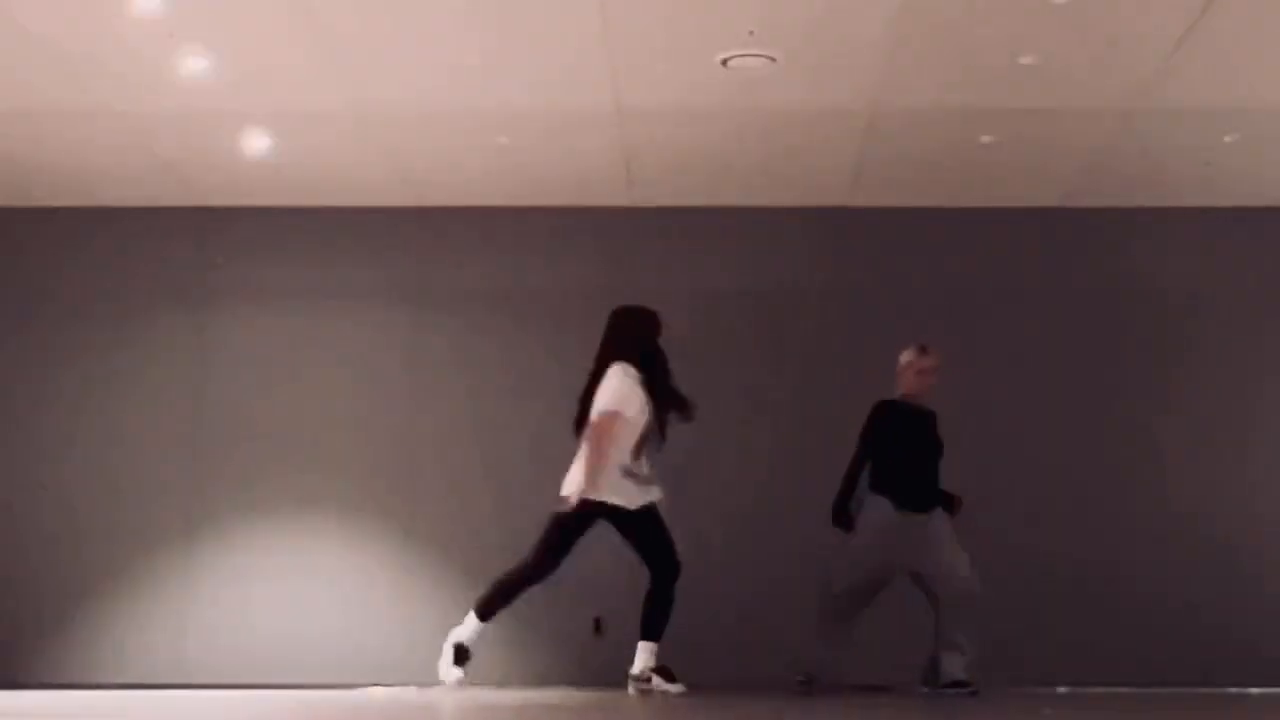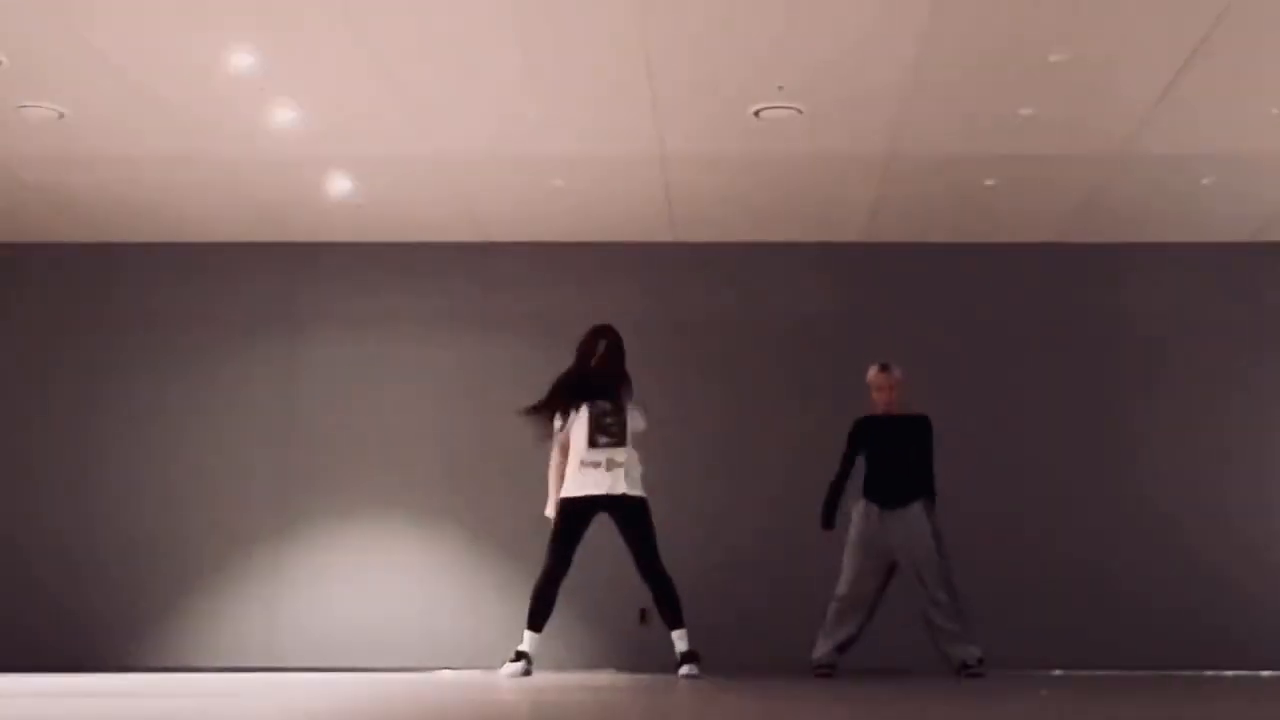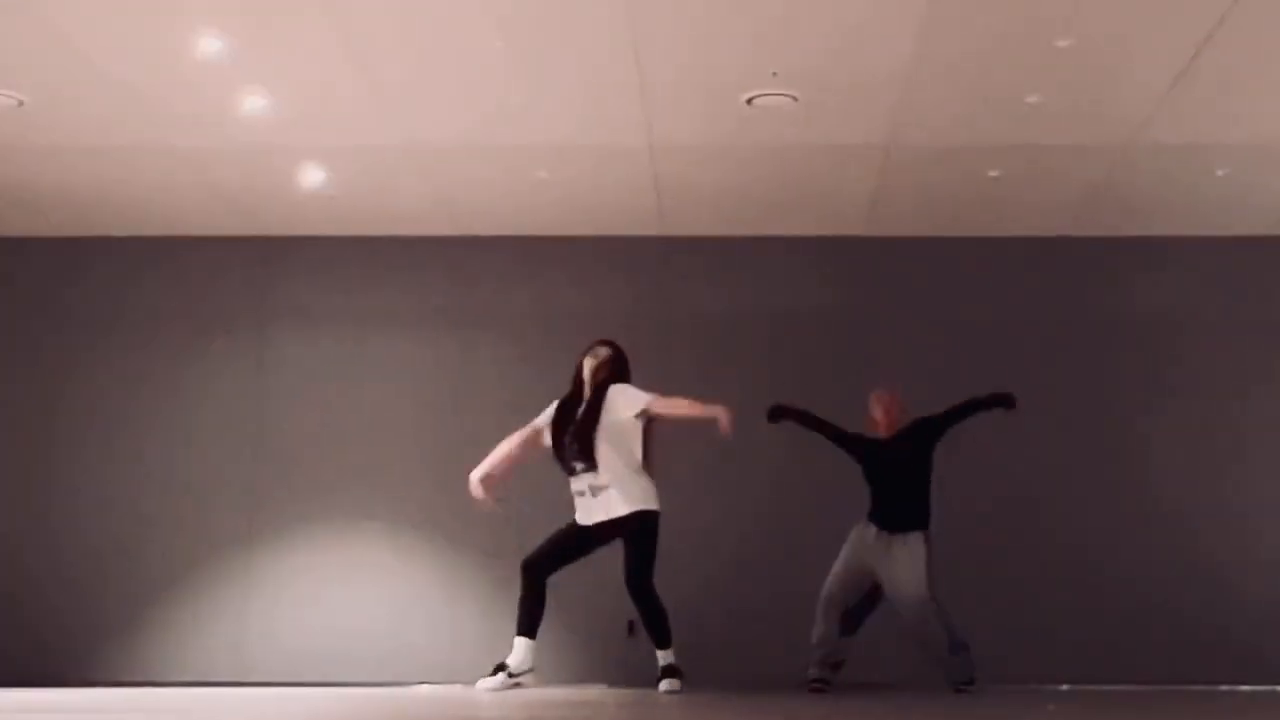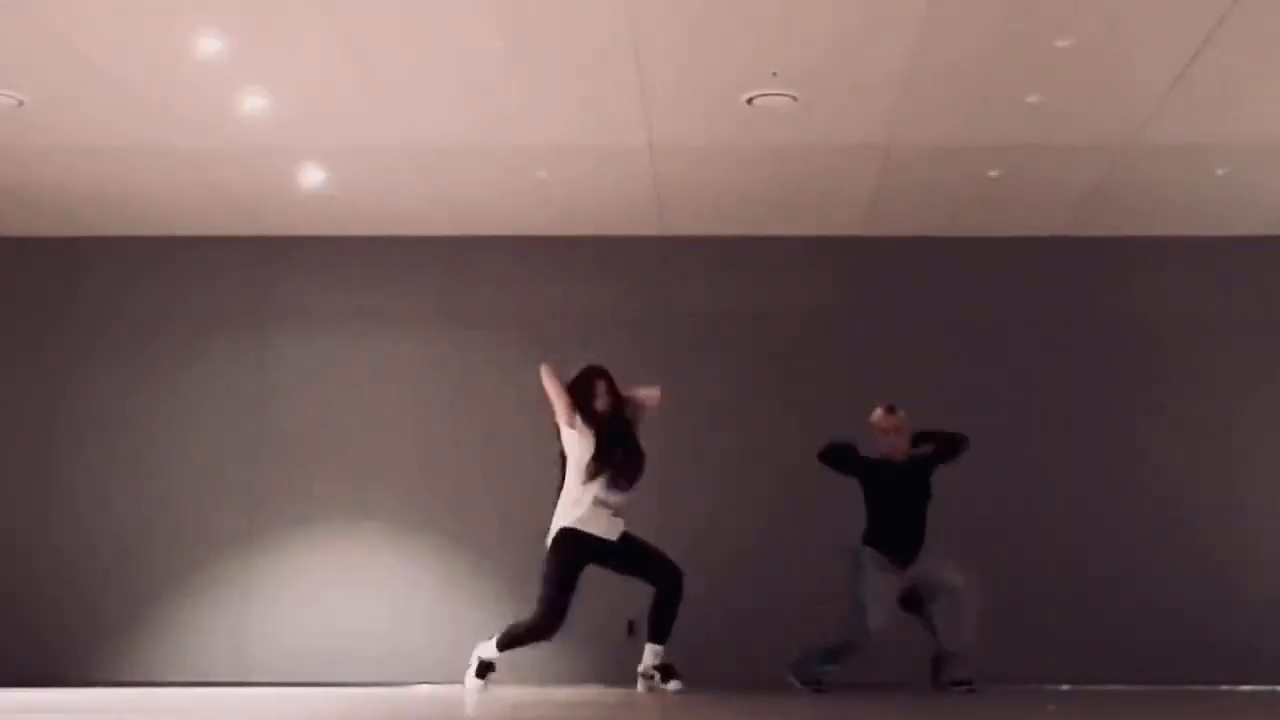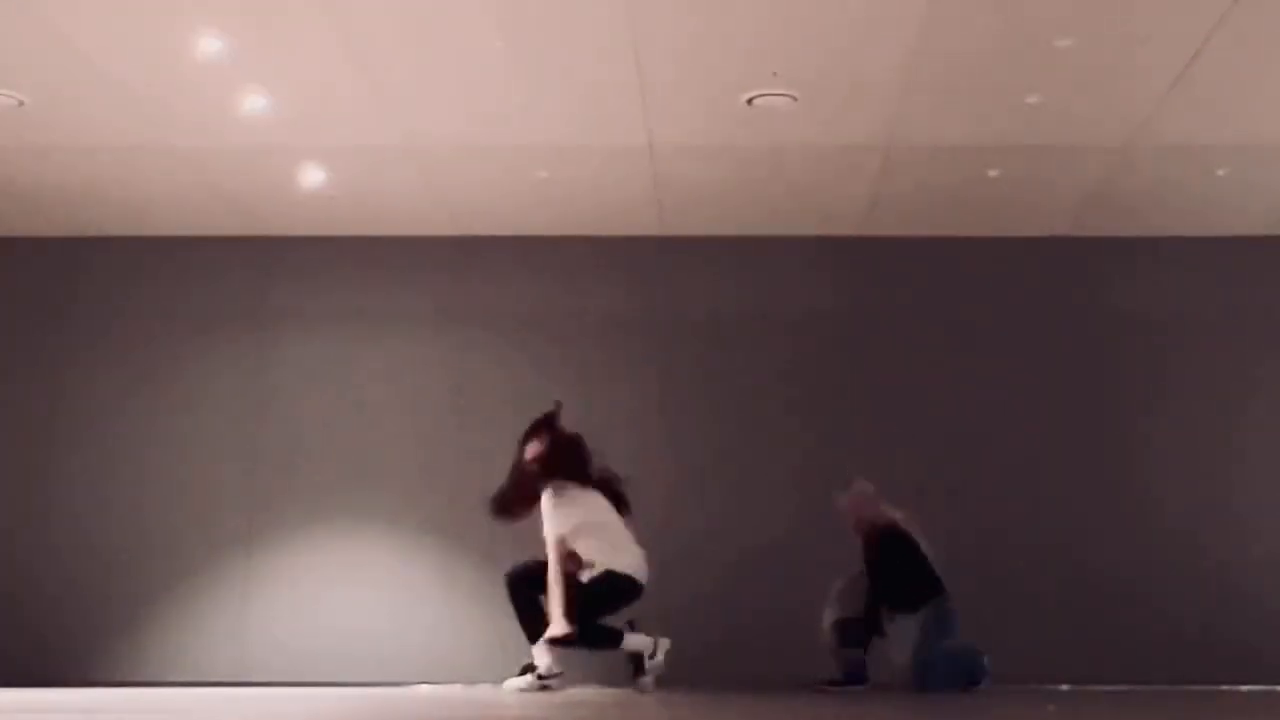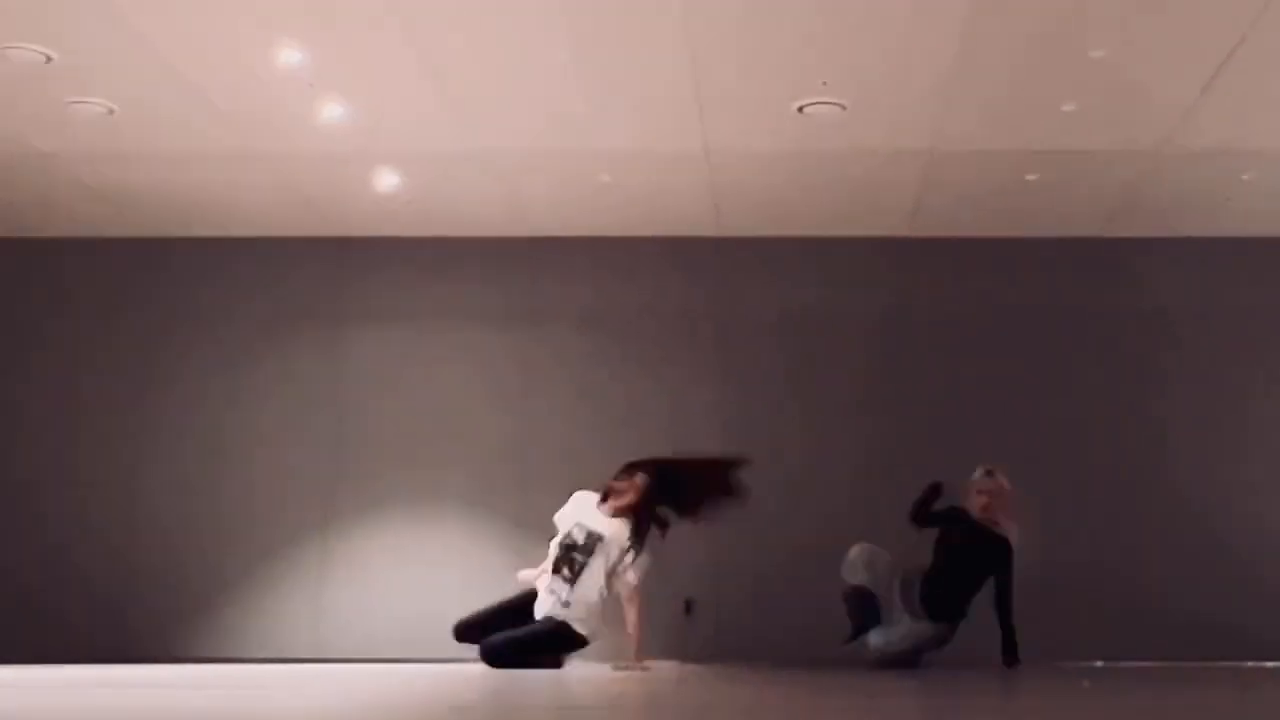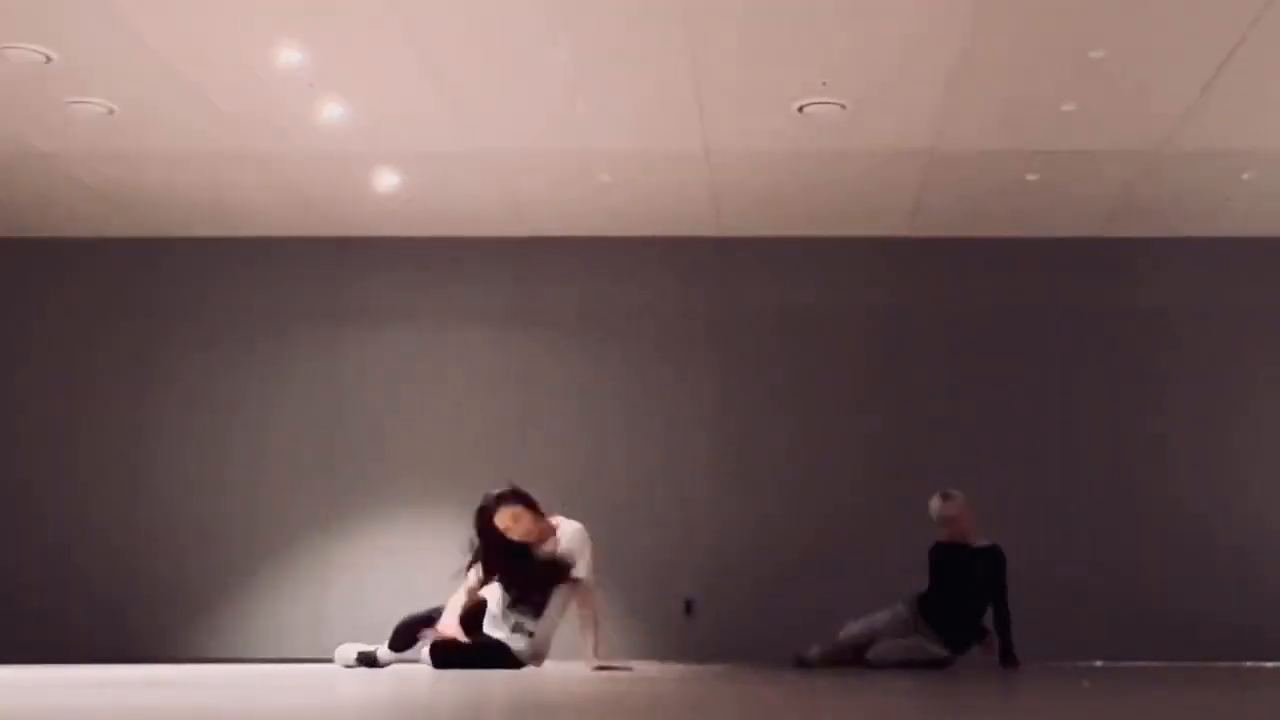
dt=0.7s
person 1, frame 1
left shoulder: (643, 382)
right shoulder: (625, 376)
right elbow: (598, 431)
right wrist: (584, 488)
left hip: (633, 496)
right hip: (594, 492)
left knee: (667, 569)
right knee: (538, 567)
left ankle: (645, 668)
right ankle: (463, 637)
person 1, frame 2
left shoulder: (629, 395)
right shoulder: (571, 395)
right elbow: (560, 449)
right wrist: (552, 500)
left hip: (626, 492)
right hip: (578, 491)
left knee: (652, 567)
right knee: (554, 568)
left ankle: (684, 650)
right ankle: (525, 652)
person 1, frame 3
left shoulder: (619, 397)
right shoulder: (562, 409)
left elbow: (662, 404)
right elbow: (524, 437)
left wrist: (712, 410)
right wrist: (485, 469)
left hip: (634, 509)
right hip: (591, 516)
left knee: (637, 584)
right knee: (533, 567)
left ankle: (668, 664)
right ankle: (518, 664)
person 1, frame 4
left shoulder: (621, 426)
right shoulder: (574, 424)
left elbow: (652, 397)
right elbow: (547, 374)
left wrist: (615, 396)
right wrist: (584, 385)
left hip: (610, 534)
right hip: (573, 532)
left knee: (671, 579)
right knee: (548, 619)
left ankle: (651, 666)
right ankle: (487, 654)
person 1, frame 5
left shoulder: (555, 493)
right shoulder: (563, 486)
left elbow: (556, 557)
left wrist: (559, 616)
left hip: (622, 572)
right hip: (594, 567)
left knee: (566, 631)
right knee: (518, 580)
left ankle: (647, 647)
right ankle: (545, 666)
person 1, frame 6
left shoulder: (631, 536)
right shoulder: (581, 501)
left elbow: (630, 600)
left wrist: (635, 658)
right wrist: (540, 572)
left hip: (569, 623)
right hip: (545, 598)
left knee: (492, 652)
right knee: (464, 631)
left ankle: (547, 658)
person 1, frame 7
left shoulder: (573, 536)
right shoulder: (499, 554)
left elbow: (585, 601)
right elbow: (467, 590)
left wrist: (593, 657)
right wrist: (449, 619)
left hip: (517, 647)
right hip: (491, 613)
left knee: (444, 654)
right knee: (412, 628)
left ankle: (422, 653)
right ankle: (379, 656)
person 2, frame 1
left shoulder: (931, 420)
right shoulder: (886, 411)
right elbow: (861, 458)
left wrist: (945, 498)
right wrist: (842, 503)
left hip: (927, 517)
right hip: (885, 512)
left knee: (959, 589)
right knee: (853, 590)
left ankle: (948, 670)
person 2, frame 2
left shoulder: (919, 424)
right shoulder: (864, 427)
left elbow: (925, 471)
right elbow: (845, 468)
left wrist: (931, 507)
right wrist: (830, 506)
left hip: (911, 514)
right hip: (871, 515)
left knee: (937, 586)
right knee: (852, 588)
left ankle: (965, 656)
right ankle: (825, 654)
person 2, frame 3
left shoulder: (919, 434)
right shoulder: (866, 447)
left elbow: (953, 414)
right elbow: (830, 430)
left wrist: (992, 399)
right wrist: (790, 412)
left hip: (911, 537)
right hip: (871, 534)
left knee: (915, 601)
right knee: (833, 598)
left ankle: (959, 669)
right ankle: (822, 670)
person 2, frame 4
left shoulder: (920, 465)
right shoulder: (869, 467)
left elbow: (958, 443)
right elbow: (826, 456)
left wrist: (925, 438)
left hip: (911, 563)
right hip: (876, 561)
right knee: (866, 627)
left ankle: (951, 672)
right ankle: (808, 671)
person 2, frame 5
left shoulder: (887, 539)
left hip: (927, 609)
right hip: (900, 609)
left knee: (926, 675)
left ankle: (974, 661)
right ankle: (851, 671)
person 2, frame 6
left shoulder: (1000, 547)
right shoulder: (957, 518)
left elbow: (1003, 600)
right elbow: (917, 518)
left wrist: (1009, 647)
right wrist: (932, 493)
left hip: (939, 620)
right hip: (916, 593)
left knee: (878, 651)
right knee: (860, 554)
right ankle: (869, 625)
person 2, frame 7
left shoulder: (993, 557)
right shoulder: (941, 552)
left elbow: (1001, 606)
right elbow: (939, 600)
left wrist: (1007, 652)
right wrist: (980, 633)
left hip: (948, 642)
right hip: (918, 615)
left knee: (876, 655)
right knee: (853, 636)
